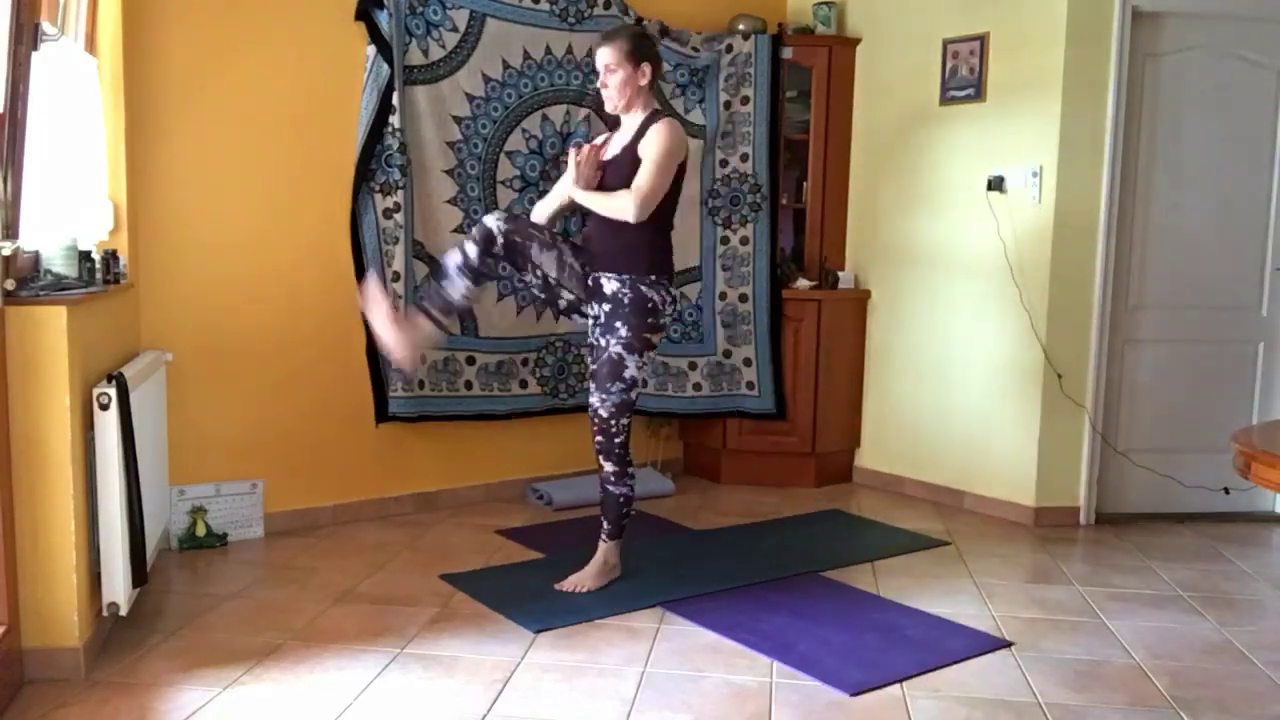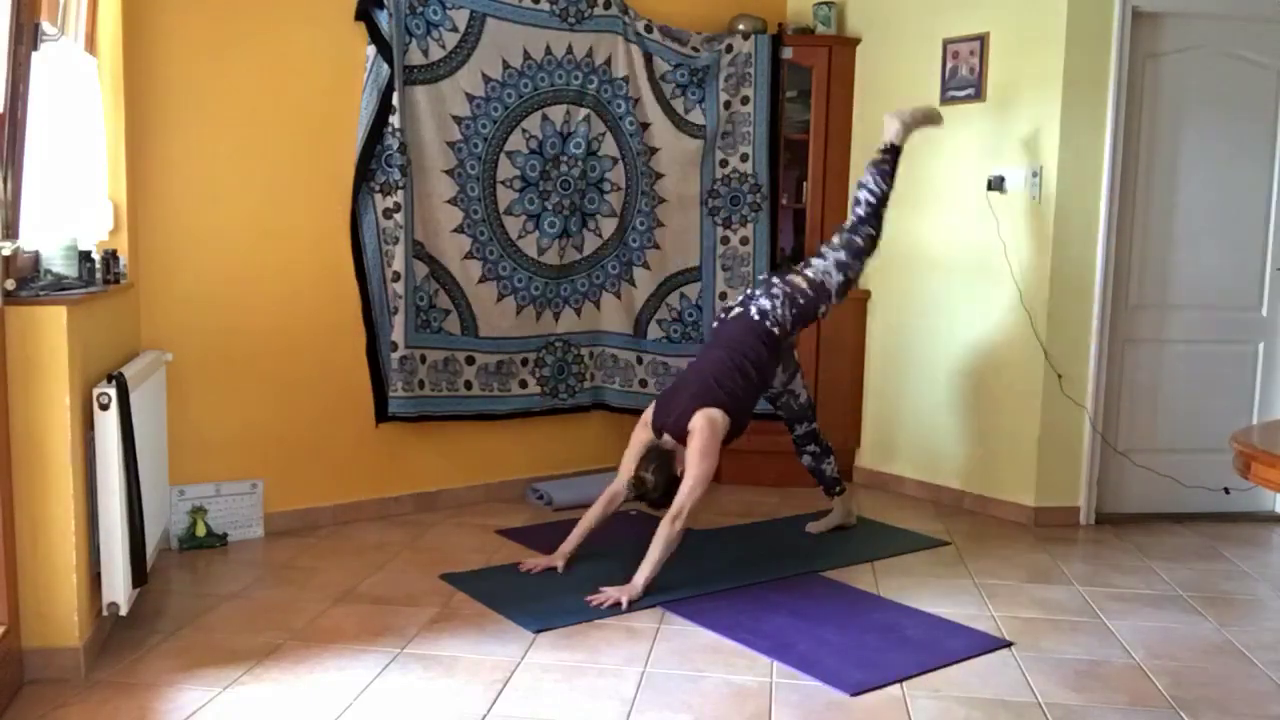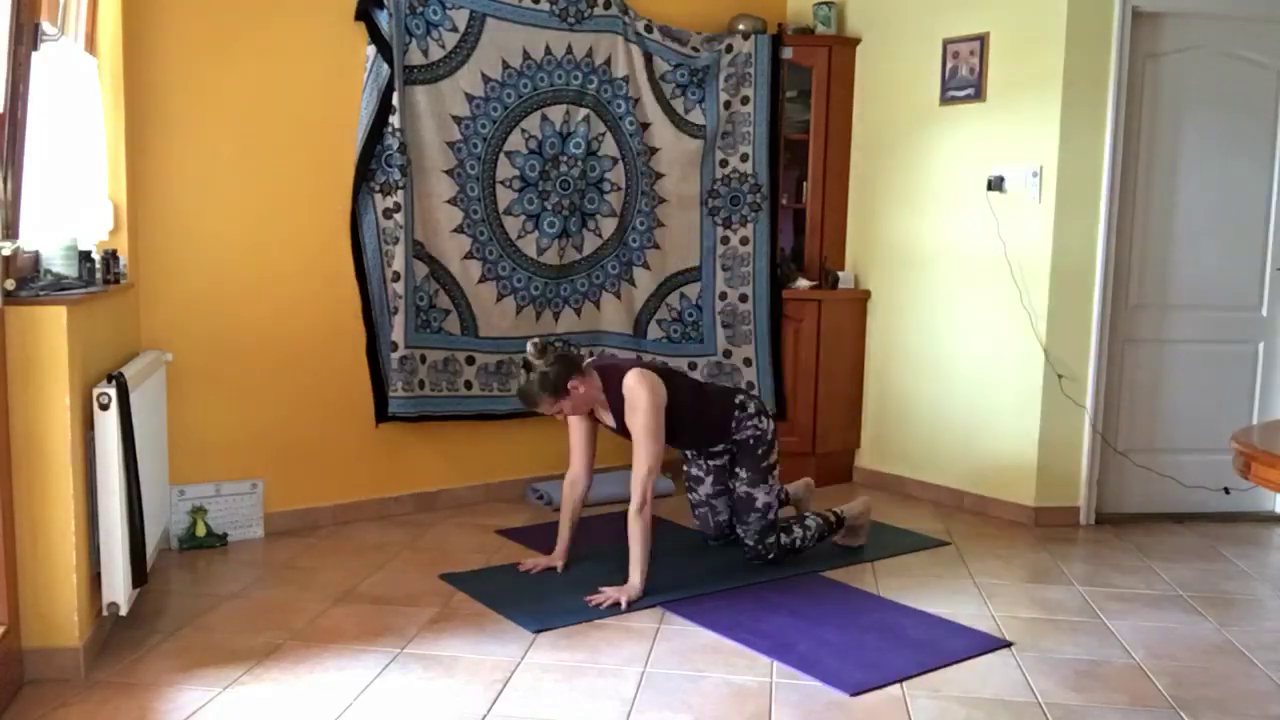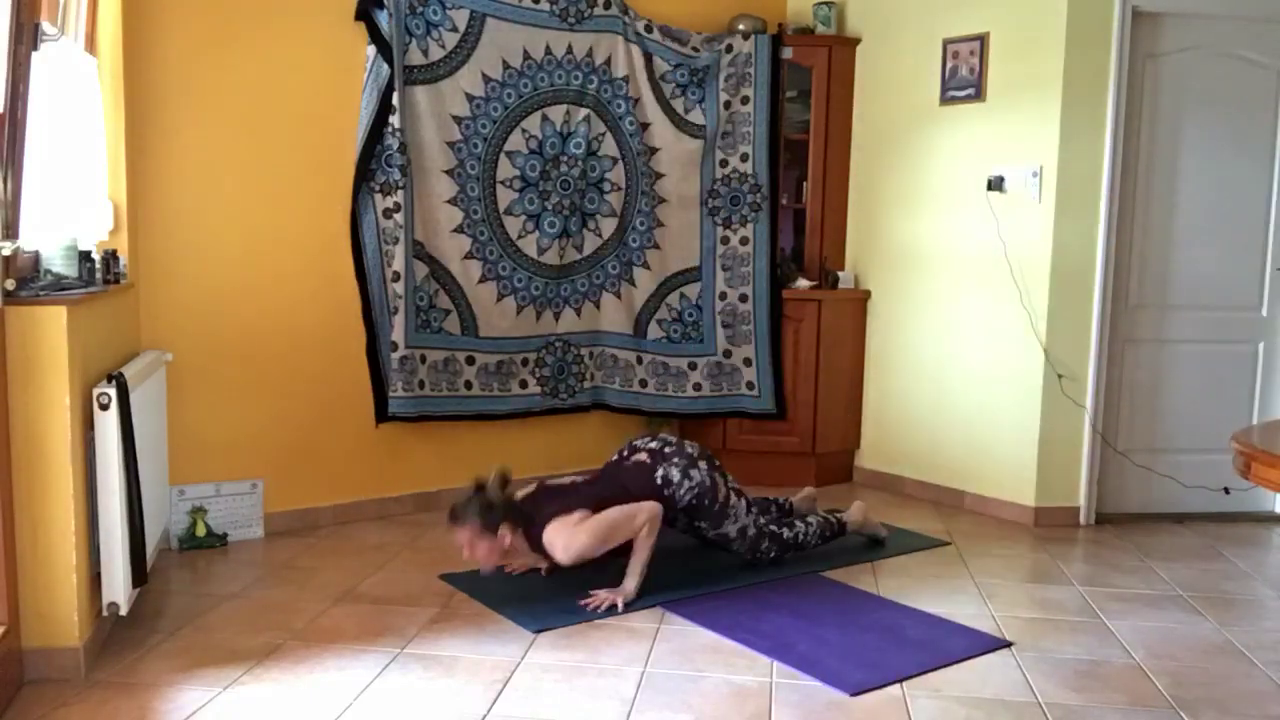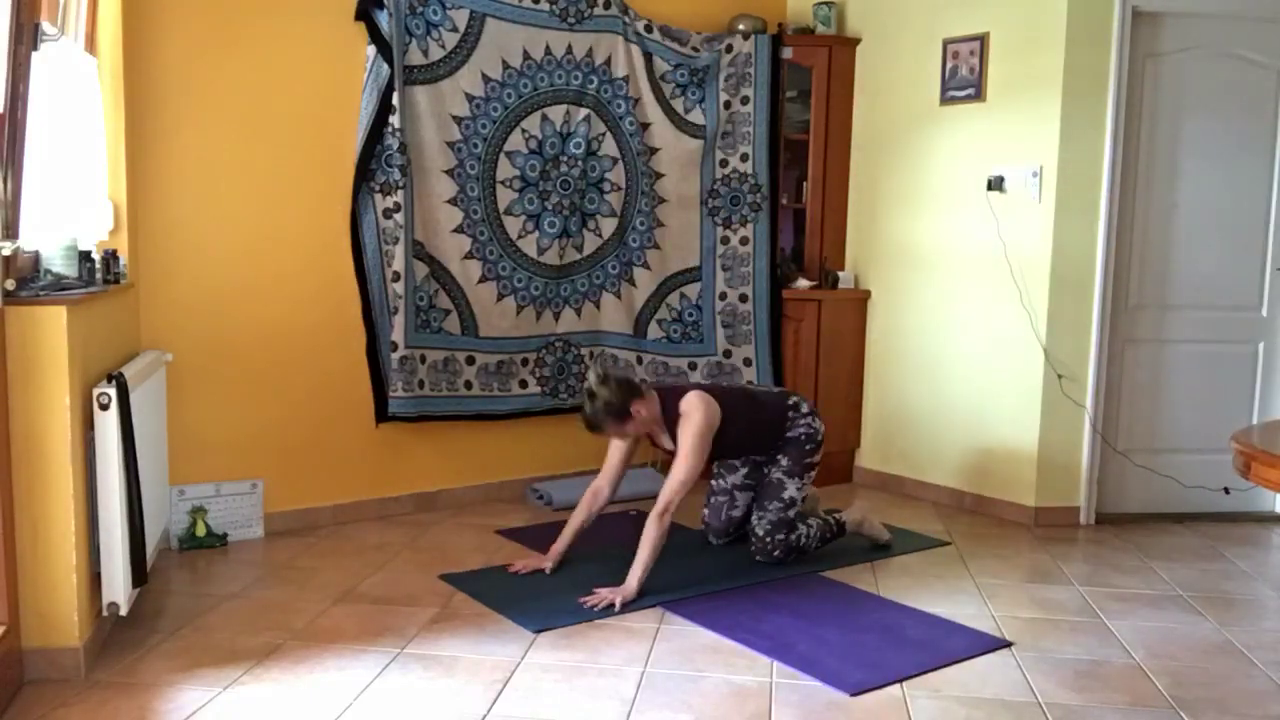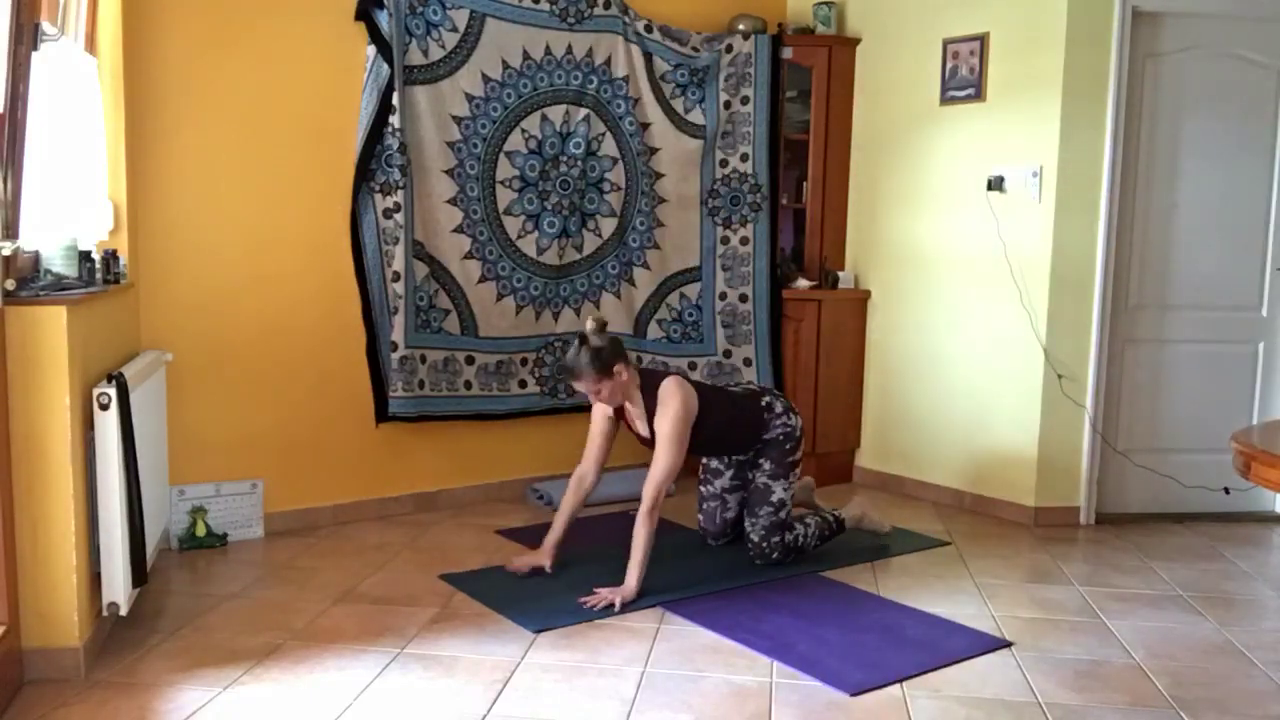
dt=0.3s
person 1, frame 1
left shoulder: (665, 134)
right shoulder: (605, 137)
left elbow: (637, 208)
right elbow: (540, 218)
left wrist: (581, 189)
right wrist: (571, 179)
left hip: (636, 295)
right hip: (594, 280)
left knee: (609, 424)
right knee: (495, 233)
left ankle: (608, 556)
right ankle: (418, 329)
person 1, frame 2
left shoulder: (704, 423)
right shoulder: (654, 423)
left elbow: (679, 515)
right elbow: (614, 493)
left wrist: (636, 586)
right wrist: (561, 555)
left hip: (771, 319)
right hip: (740, 329)
right knee: (802, 427)
right ankle: (842, 506)
person 1, frame 3
left shoulder: (638, 389)
right shoulder: (583, 391)
left elbow: (641, 499)
right elbow: (577, 478)
left wrist: (635, 584)
right wrist: (559, 552)
left hip: (740, 427)
left knee: (763, 546)
right knee: (717, 529)
left ankle: (848, 515)
right ankle: (793, 493)
person 1, frame 4
right shoulder: (525, 506)
left elbow: (650, 513)
left wrist: (630, 585)
left hip: (679, 474)
right hip: (655, 462)
left knee: (762, 540)
left ankle: (848, 519)
right ankle: (797, 503)
person 1, frame 5
left shoulder: (694, 412)
right shoulder: (631, 410)
left elbow: (665, 508)
right elbow: (601, 489)
left wrist: (629, 588)
right wrist: (553, 555)
left hip: (794, 430)
right hip: (742, 443)
left knee: (769, 545)
right knee: (720, 529)
left ankle: (847, 521)
right ankle: (796, 504)
person 1, frame 6
left shoulder: (670, 396)
right shoulder: (611, 397)
left elbow: (651, 501)
right elbow: (584, 475)
left wrist: (629, 586)
right wrist: (548, 548)
left hip: (771, 426)
right hip: (727, 446)
left knee: (766, 545)
right knee: (714, 531)
left ankle: (846, 516)
right ankle: (792, 493)
